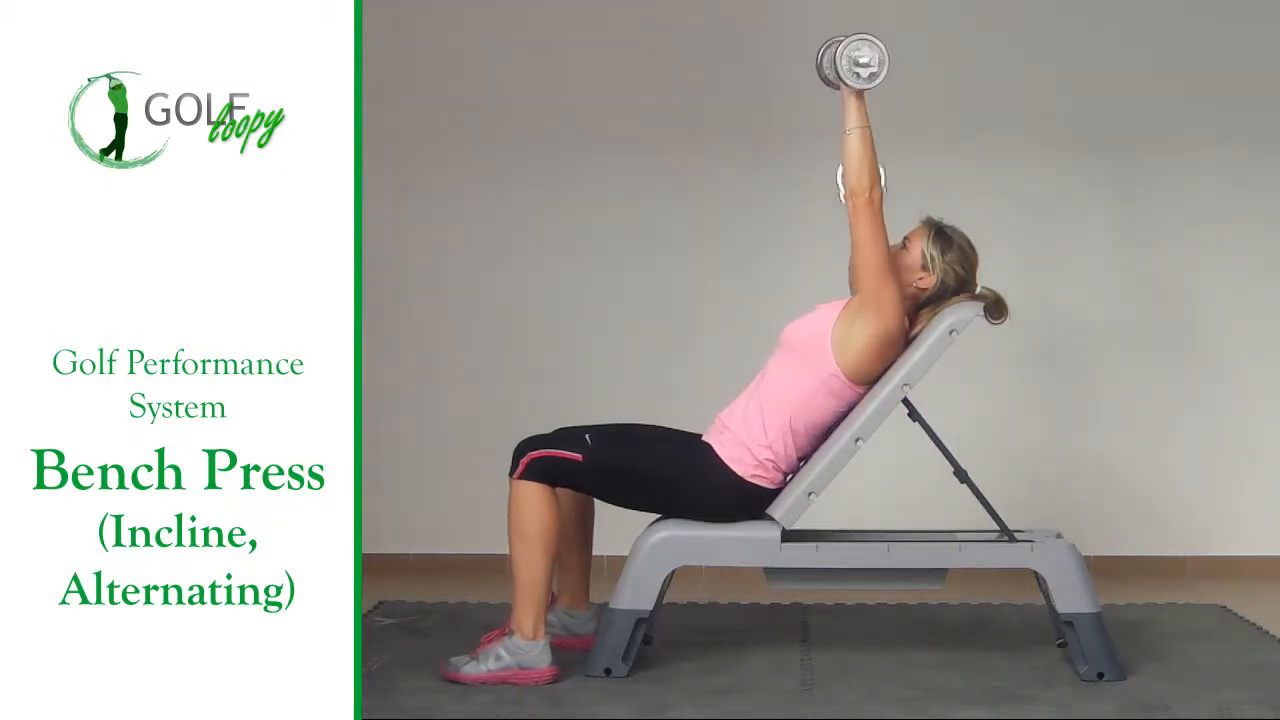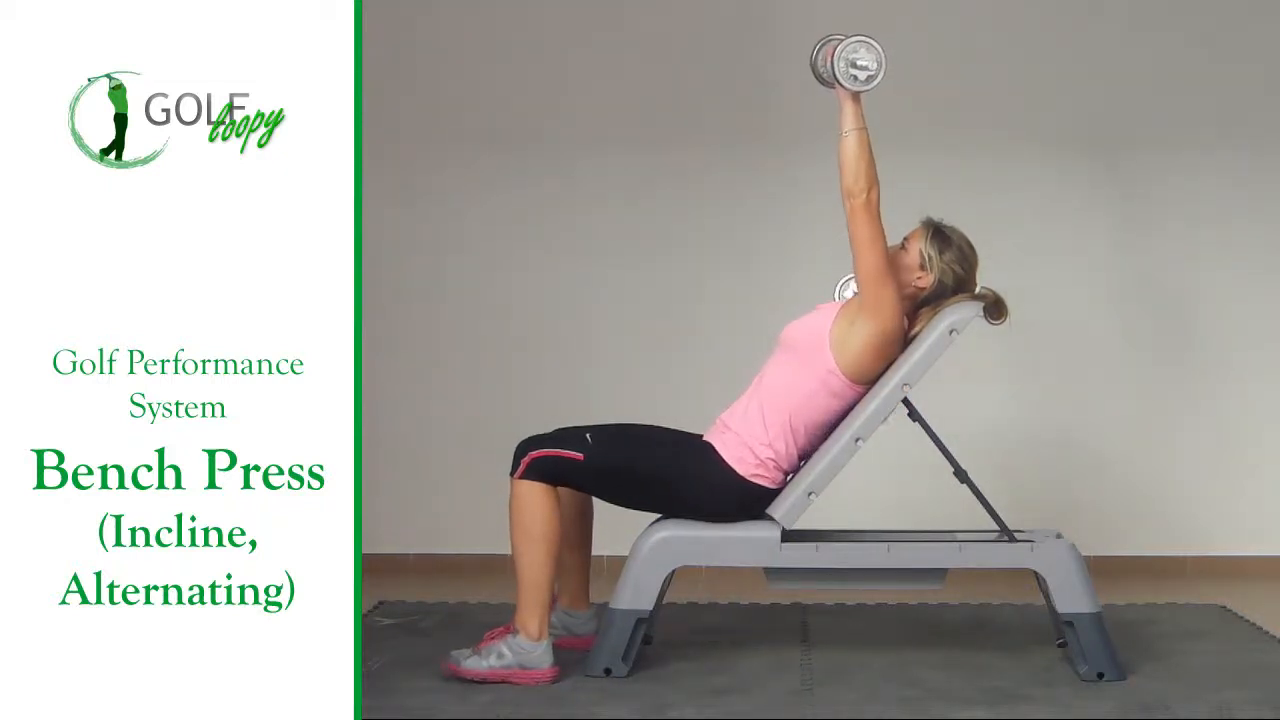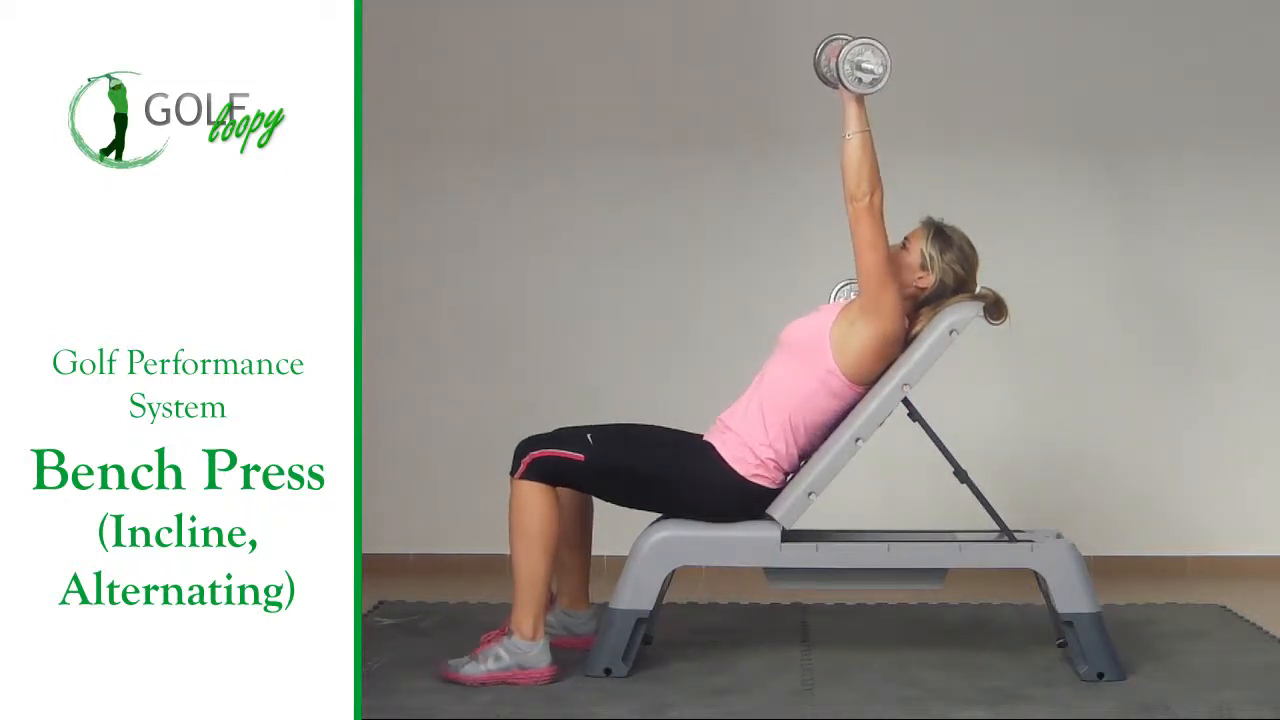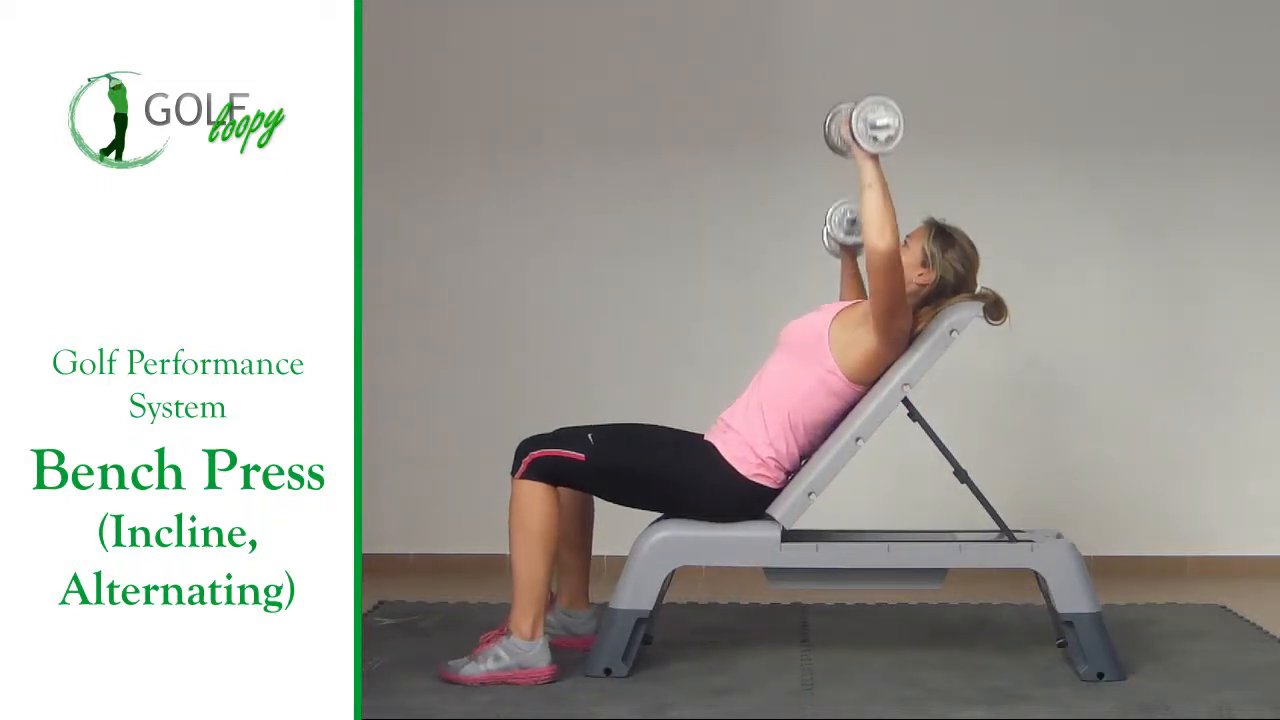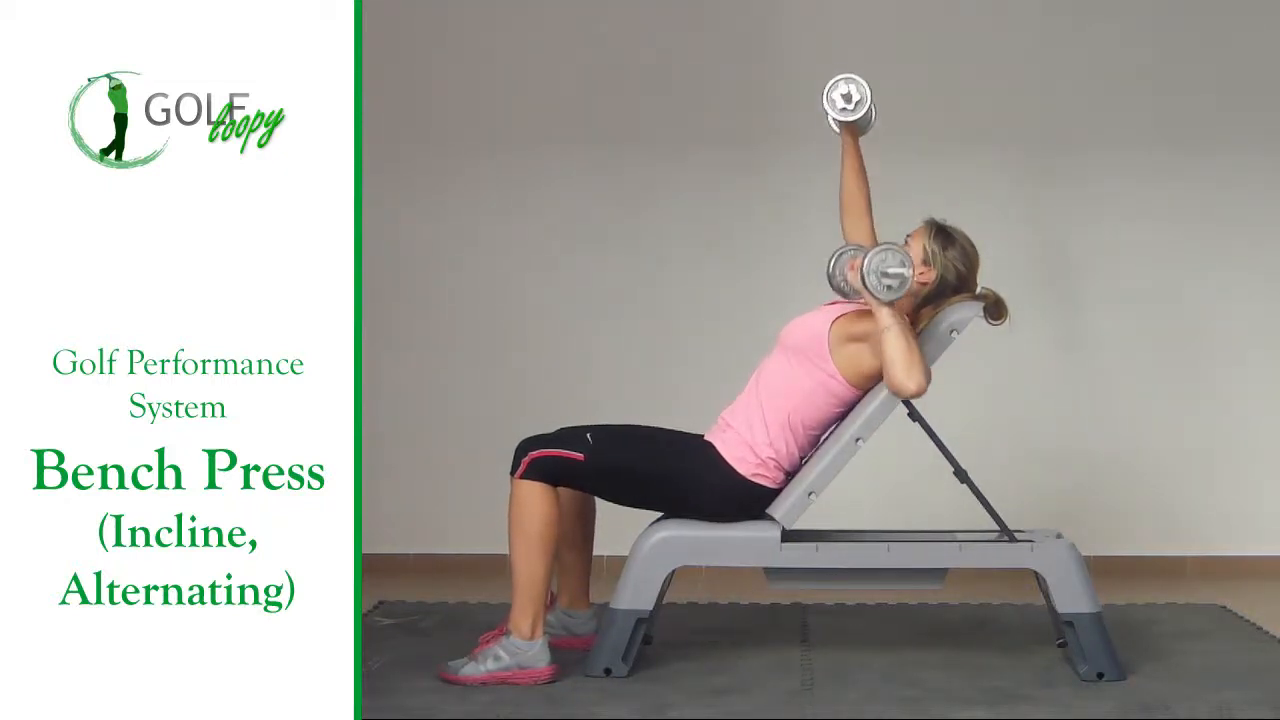
dt=0.5s
person 1, frame 1
left shoulder: (884, 318)
right shoulder: (872, 318)
left elbow: (863, 196)
right elbow: (862, 230)
left wrist: (854, 98)
left hip: (730, 478)
right hip: (728, 460)
left knee: (535, 459)
right knee: (561, 449)
left ankle: (526, 644)
right ankle: (573, 613)
person 1, frame 2
left shoulder: (882, 320)
right shoulder: (876, 326)
left elbow: (860, 198)
left wrist: (849, 100)
left hip: (730, 476)
right hip: (730, 461)
left knee: (537, 458)
right knee: (563, 452)
left ankle: (529, 644)
right ankle: (574, 613)
person 1, frame 3
left shoulder: (883, 321)
right shoulder: (876, 328)
left elbow: (863, 201)
right elbow: (861, 407)
left wrist: (854, 100)
left hip: (730, 477)
right hip: (729, 461)
left knee: (537, 460)
right knee: (558, 451)
left ankle: (526, 645)
right ankle: (572, 613)
person 1, frame 4
left shoulder: (891, 327)
right shoulder: (874, 324)
left elbow: (879, 246)
left wrist: (868, 161)
right wrist: (848, 255)
left hip: (732, 475)
right hip: (731, 462)
left knee: (538, 457)
right knee: (562, 453)
left ankle: (525, 643)
right ankle: (571, 613)
person 1, frame 5
left shoulder: (886, 331)
right shoulder: (877, 315)
left elbow: (911, 384)
right elbow: (857, 228)
left wrist: (884, 308)
right wrist: (850, 140)
left hip: (730, 476)
right hip: (730, 462)
left knee: (536, 458)
right knee: (559, 450)
left ankle: (524, 645)
right ankle: (572, 612)
